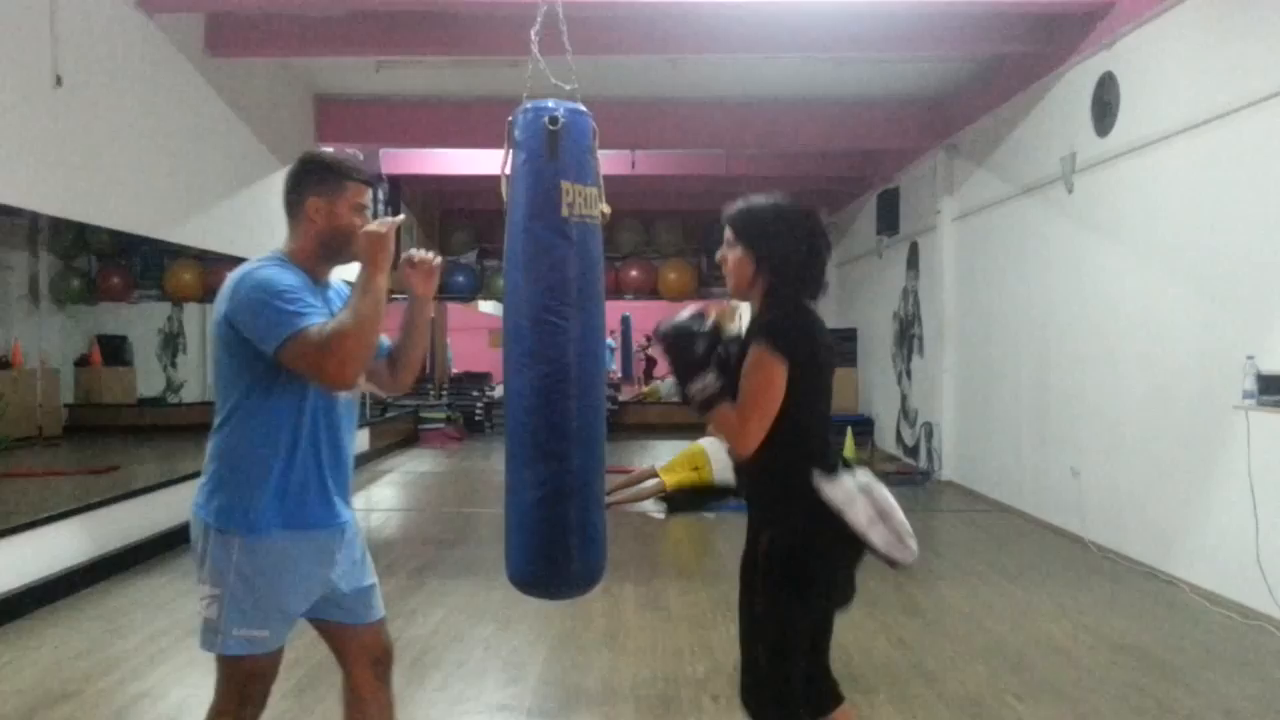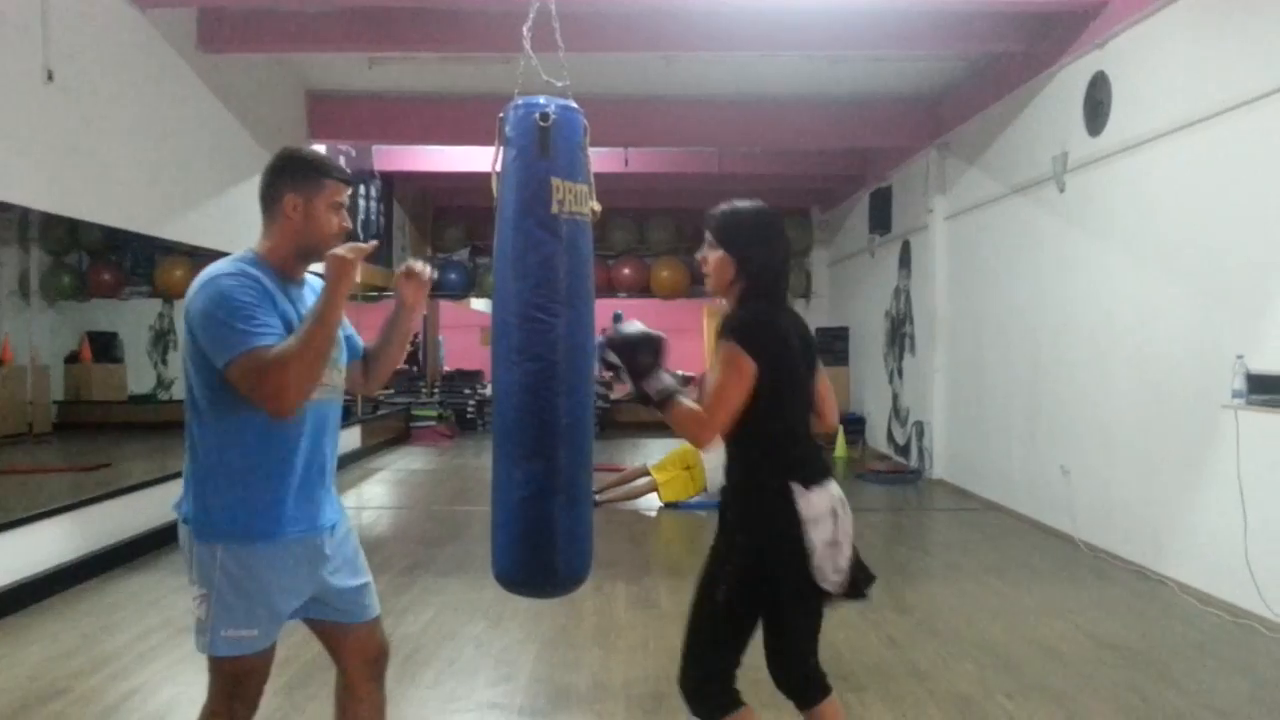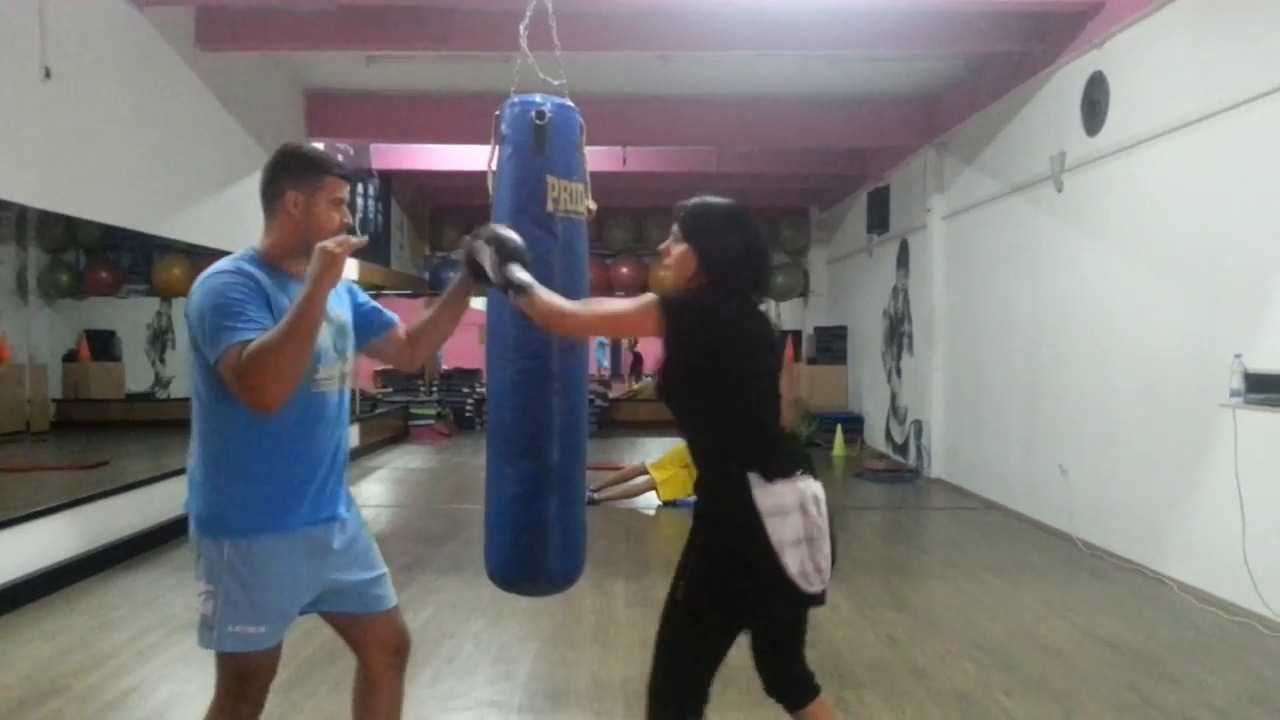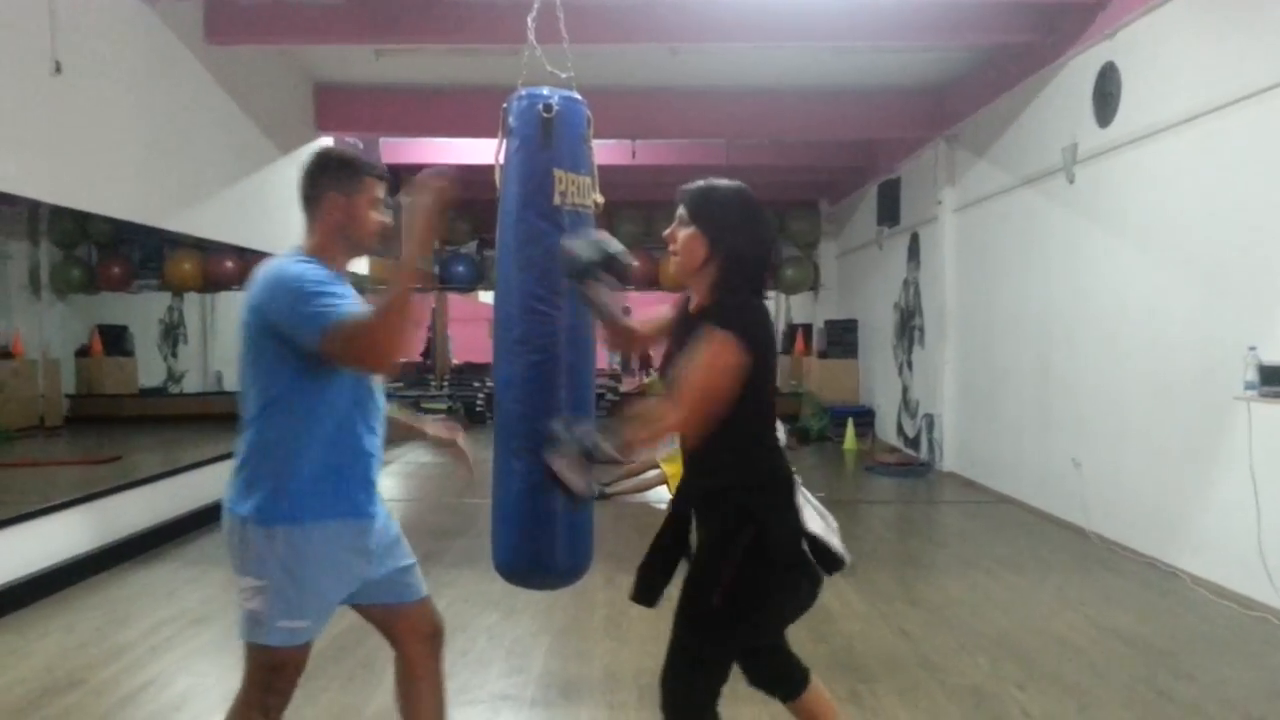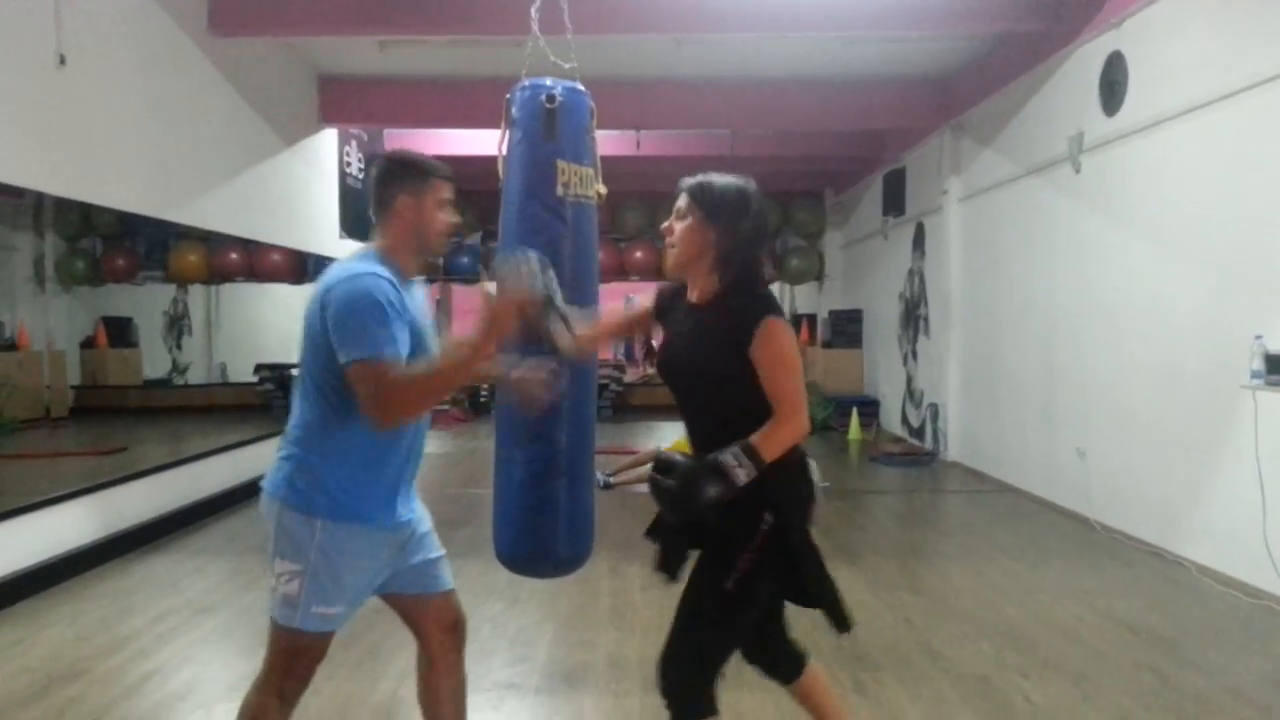
dt=0.2s
person 1, frame 1
left shoulder: (336, 291)
right shoulder: (260, 284)
left elbow: (396, 377)
right elbow: (339, 367)
left wrist: (422, 300)
right wrist: (375, 271)
left hip: (330, 523)
right hip: (255, 530)
left knee: (371, 661)
person 1, frame 2
left shoulder: (316, 290)
right shoulder: (227, 288)
left elbow: (366, 378)
right elbow: (280, 396)
left wrist: (407, 310)
right wrist: (337, 296)
left hip: (321, 523)
right hip: (241, 535)
left knee: (367, 656)
person 1, frame 3
left shoulder: (337, 290)
right shoulder: (226, 287)
left elbow: (410, 351)
right elbow: (264, 391)
left wrist: (467, 282)
right wrist: (317, 288)
left hip: (331, 518)
right hip: (249, 531)
left knee: (387, 647)
person 1, frame 4
left shoulder: (330, 282)
right shoulder: (290, 282)
right elbow: (378, 350)
left wrist: (417, 427)
right wrist: (415, 241)
left hip: (360, 512)
right hip: (288, 522)
left knee: (422, 634)
person 1, frame 5
left shoulder: (404, 285)
right shoulder: (362, 287)
left elbow: (433, 378)
right elbow: (390, 402)
right wrist: (485, 339)
left hip: (392, 505)
right hip: (324, 512)
left knee: (445, 629)
right knee: (291, 671)
person 2, frame 1
left shoulder: (774, 327)
right shoulder: (799, 320)
left elbow: (743, 438)
left wrist: (696, 372)
right wrist: (714, 369)
left hip: (790, 520)
right hip: (812, 514)
right knee: (805, 676)
person 2, frame 2
left shoulder: (747, 326)
right shoulder: (788, 323)
left elbow: (704, 429)
right elbow: (825, 417)
left wrist: (648, 371)
left hip: (766, 512)
right hip: (808, 510)
left knee: (704, 677)
right knee: (794, 667)
person 2, frame 3
left shoulder: (687, 312)
right shoulder: (748, 321)
left elbow: (572, 318)
left wrist: (509, 268)
left hip: (741, 512)
right hip: (776, 508)
right knee: (786, 673)
person 2, frame 4
left shoulder: (729, 321)
right shoulder: (696, 308)
left elbow: (671, 416)
right elbow: (632, 340)
left hip: (746, 514)
right hip: (734, 508)
right knee: (764, 659)
person 2, frame 5
left shoulder: (756, 314)
right shoulder: (676, 301)
left elbow: (794, 420)
right elbow: (593, 336)
left wrist: (720, 473)
left hip: (761, 502)
right hip: (730, 501)
left knee: (683, 665)
right knee: (765, 641)
